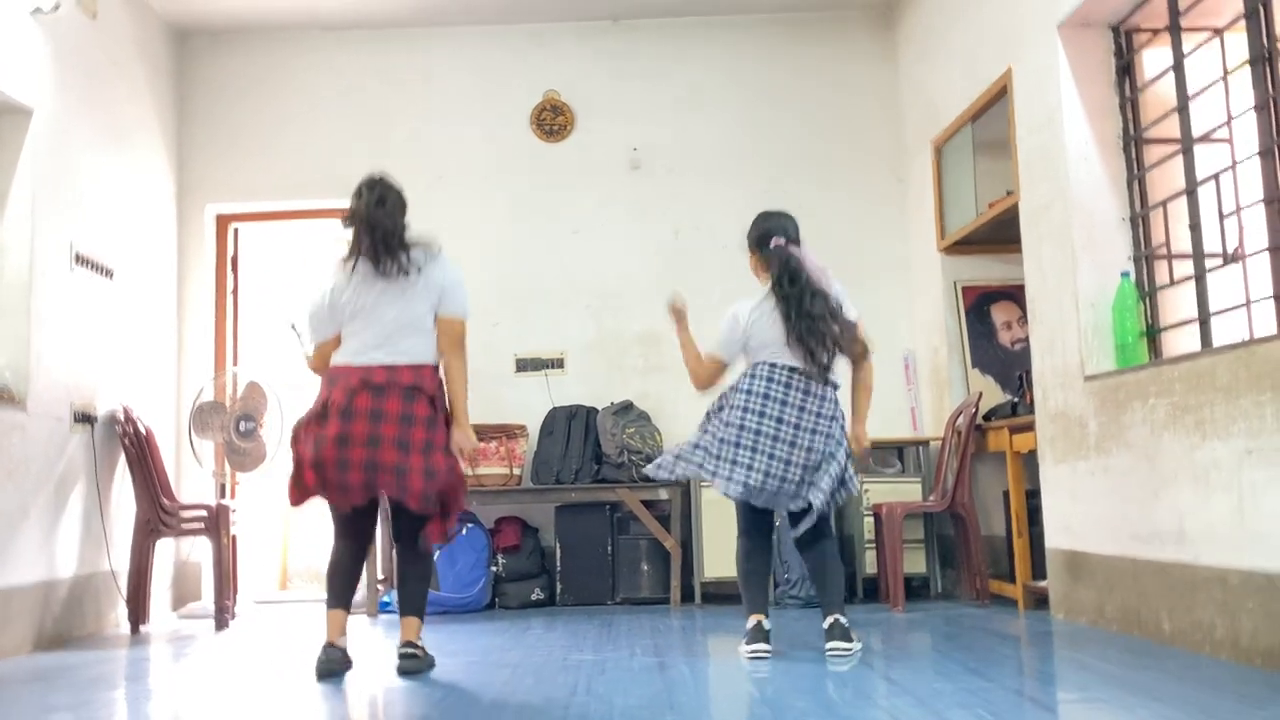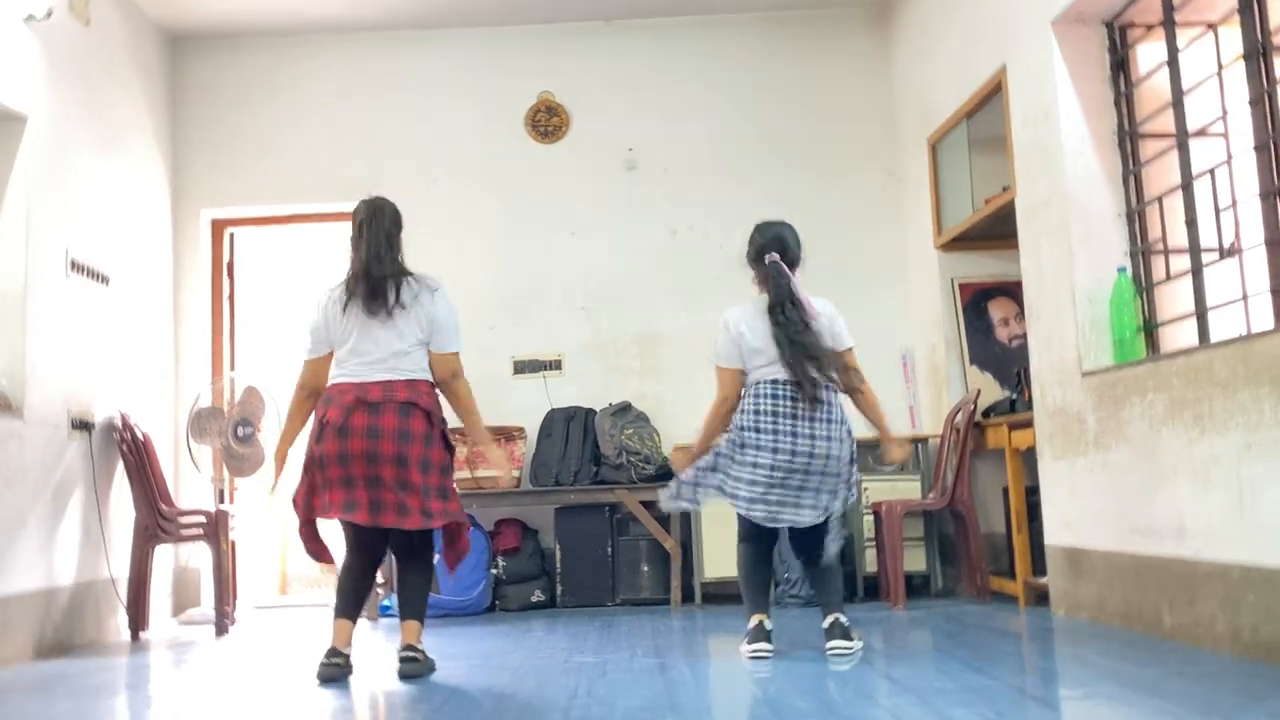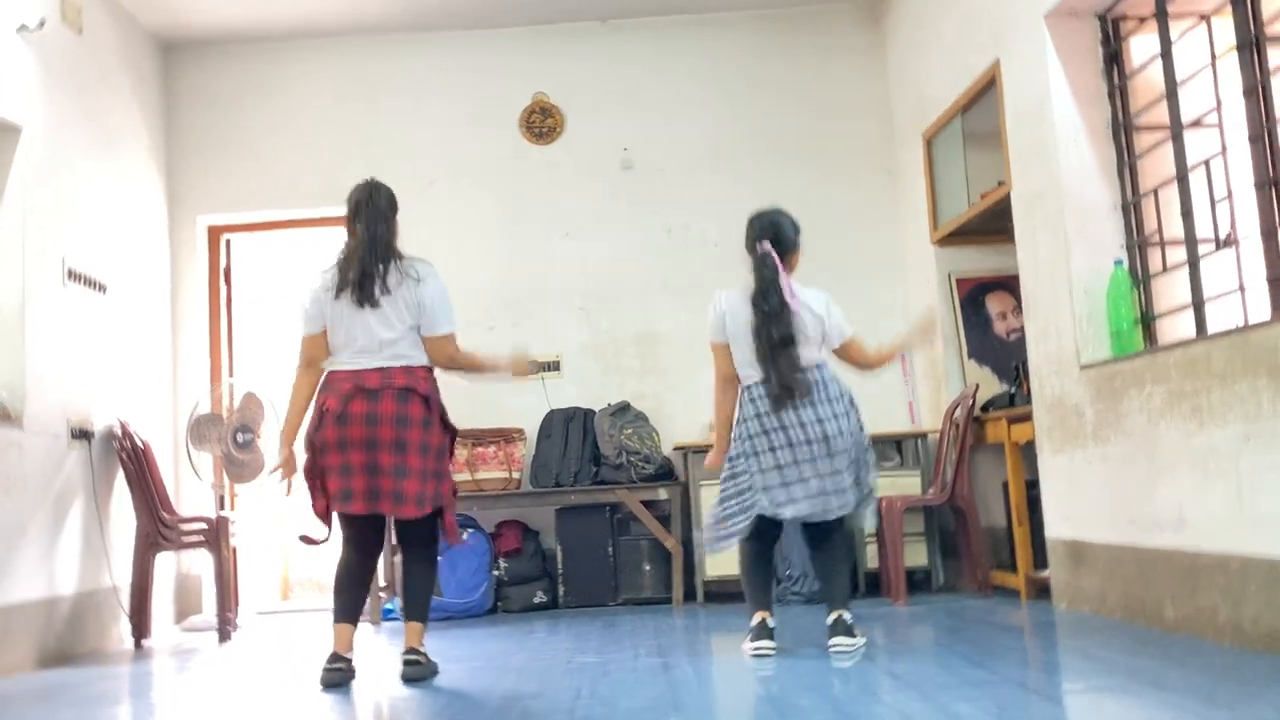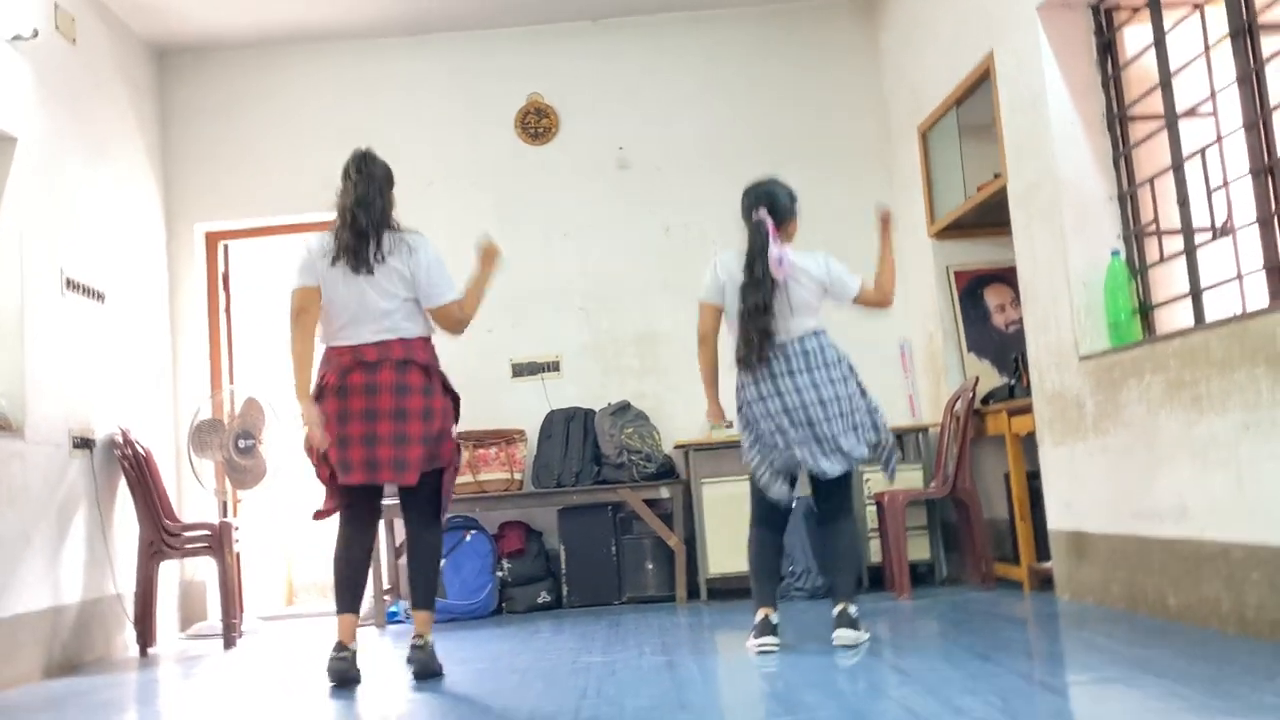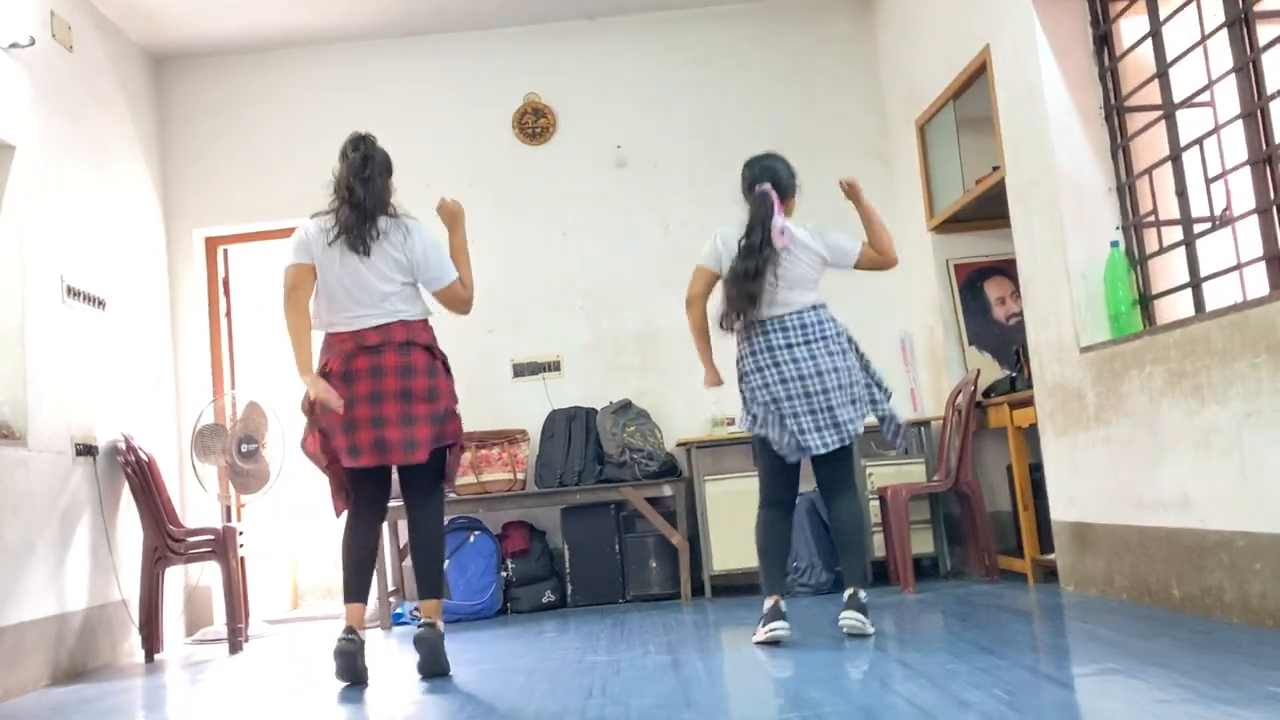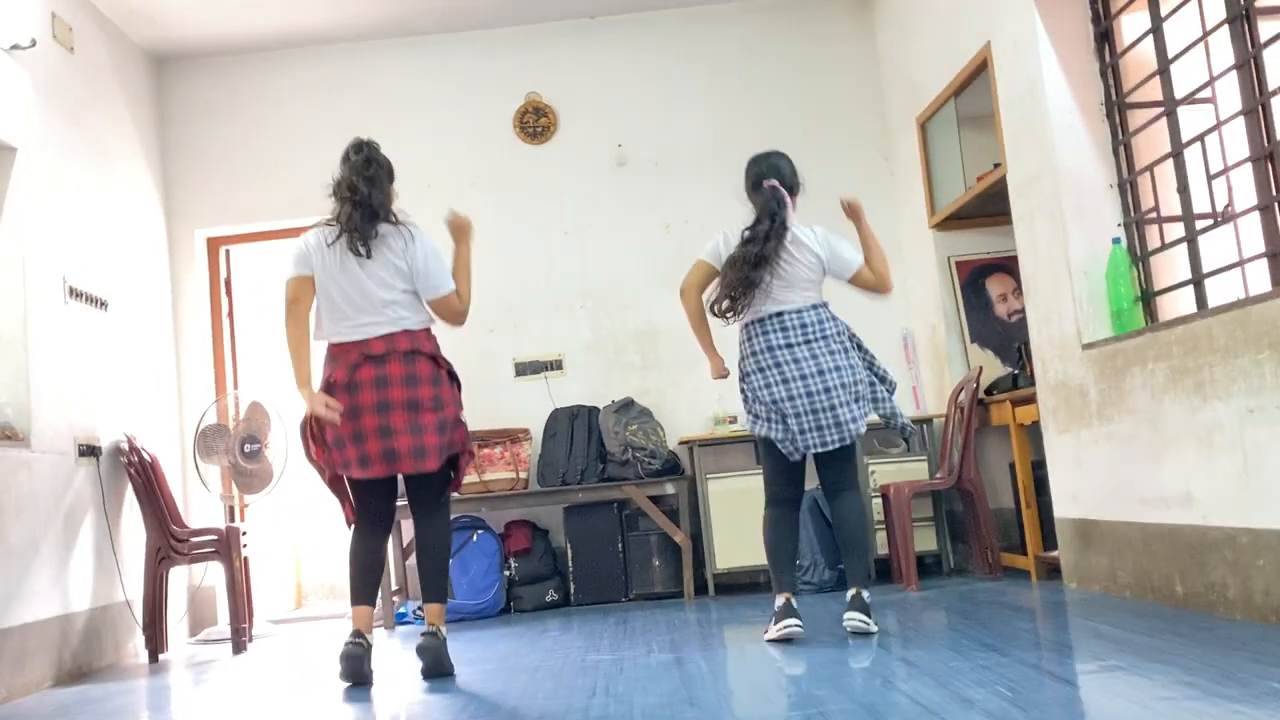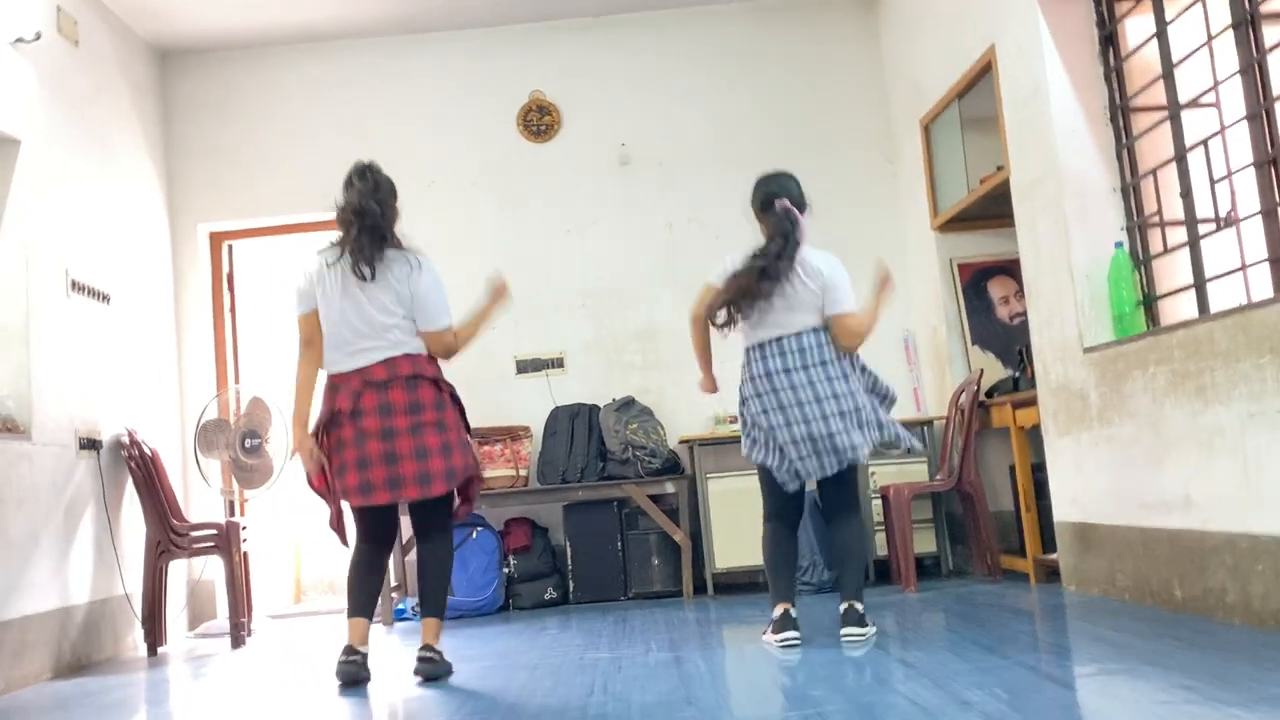
dt=0.1s
person 1, frame 1
left shoulder: (340, 277)
right shoulder: (435, 264)
left elbow: (322, 362)
right elbow: (452, 348)
right wrist: (461, 421)
left hip: (350, 407)
right hip: (411, 406)
left knee: (352, 536)
right knee: (413, 535)
left ankle: (334, 642)
right ankle: (410, 642)
person 1, frame 2
left shoulder: (335, 300)
right shoulder: (427, 294)
left elbow: (312, 381)
right elbow: (447, 374)
left wrist: (283, 445)
right wrist: (483, 437)
left hip: (344, 423)
right hip: (407, 422)
left knee: (363, 549)
right knee: (415, 546)
left ankle: (337, 649)
right ankle: (410, 646)
person 1, frame 3
left shoulder: (328, 283)
right shoulder: (420, 278)
left elbow: (311, 364)
right elbow: (444, 355)
left wrist: (287, 438)
right wrist: (501, 365)
left hip: (343, 411)
right hip: (406, 407)
left knee: (360, 541)
right knee: (418, 536)
left ankle: (340, 652)
right ankle: (414, 648)
person 1, frame 4
left shoulder: (317, 251)
right shoulder: (413, 248)
left elbow: (302, 322)
right elbow: (454, 322)
left wrist: (305, 397)
right wrist: (484, 272)
left hip: (345, 389)
right hip: (407, 383)
left knee: (357, 520)
right knee: (422, 516)
left ankle: (345, 643)
right ankle: (421, 636)
person 1, frame 5
left shoulder: (311, 234)
right shoulder: (408, 232)
left elbow: (296, 300)
right elbow: (461, 300)
left wrist: (307, 374)
right wrist: (457, 230)
left hip: (347, 370)
right hip: (409, 365)
left knee: (364, 507)
right knee: (424, 500)
left ankle: (352, 632)
right ankle: (430, 623)
person 1, frame 6
left shoulder: (313, 242)
right shoulder: (407, 240)
left elbow: (298, 318)
right elbow: (454, 313)
left wrist: (310, 387)
right wrist: (462, 245)
left hip: (348, 379)
right hip: (411, 375)
left knee: (370, 514)
right knee: (429, 507)
left ankle: (360, 635)
right ankle: (434, 631)
person 1, frame 7
left shoulder: (319, 269)
right shoulder: (412, 267)
left elbow: (310, 350)
right elbow: (440, 347)
left wrist: (301, 425)
right wrist: (488, 306)
left hip: (352, 407)
right hip: (412, 400)
left knee: (374, 535)
right knee: (432, 529)
left ankle: (355, 647)
right ankle: (430, 645)
person 2, frame 1
left shoulder: (745, 314)
right shoulder: (827, 295)
left elbow: (703, 379)
right elbow: (861, 359)
left wrist: (683, 327)
right wrist: (858, 424)
left hip: (754, 419)
right hip: (814, 422)
left knee: (754, 533)
right knee: (814, 532)
left ankle: (757, 624)
right ankle: (835, 621)
person 2, frame 2
left shoulder: (735, 320)
right shoulder: (823, 311)
left elbow: (727, 398)
right elbow: (855, 383)
left wrist: (696, 450)
right wrist: (888, 435)
left hip: (760, 433)
right hip: (819, 434)
left knee: (756, 537)
right knee: (814, 537)
left ankle: (758, 625)
right ankle: (835, 621)
person 2, frame 3
left shoulder: (726, 304)
right shoulder: (816, 302)
left elbow: (725, 382)
right elbow: (864, 360)
left wrist: (721, 446)
right wrist: (912, 338)
left hip: (764, 426)
right hip: (825, 422)
left knee: (759, 533)
right knee: (826, 527)
left ankle: (761, 622)
right ankle: (838, 618)
person 2, frame 4
left shoulder: (726, 268)
right shoulder: (815, 265)
left elbow: (705, 337)
right elbow: (882, 297)
left wrist: (713, 399)
right wrist: (886, 238)
left hip: (765, 396)
right hip: (823, 386)
left knee: (768, 515)
right knee: (836, 510)
left ankle: (765, 618)
right ankle: (845, 611)
person 2, frame 5
left shoulder: (726, 242)
right shoulder: (815, 239)
left elbow: (694, 301)
right elbow: (887, 257)
left wrist: (708, 363)
right wrist: (860, 202)
left hip: (764, 371)
right hip: (823, 360)
left knee: (776, 498)
right knee: (839, 486)
left ankle: (773, 606)
right ankle: (854, 595)
person 2, frame 6
left shoulder: (730, 243)
right shoulder: (818, 239)
left elbow: (689, 292)
right elbow: (882, 282)
left wrist: (711, 352)
right wrist: (861, 221)
left hip: (766, 369)
right hip: (826, 360)
left knee: (782, 496)
right knee: (842, 485)
left ankle: (785, 603)
right ankle: (857, 598)
person 2, frame 7
left shoulder: (741, 267)
right shoulder: (825, 265)
left elbow: (700, 316)
right elbow: (848, 340)
left wrist: (707, 372)
right wrist: (876, 303)
left hip: (769, 390)
right hip: (827, 387)
left knee: (780, 513)
right knee: (843, 507)
left ankle: (783, 612)
right ankle: (852, 609)
